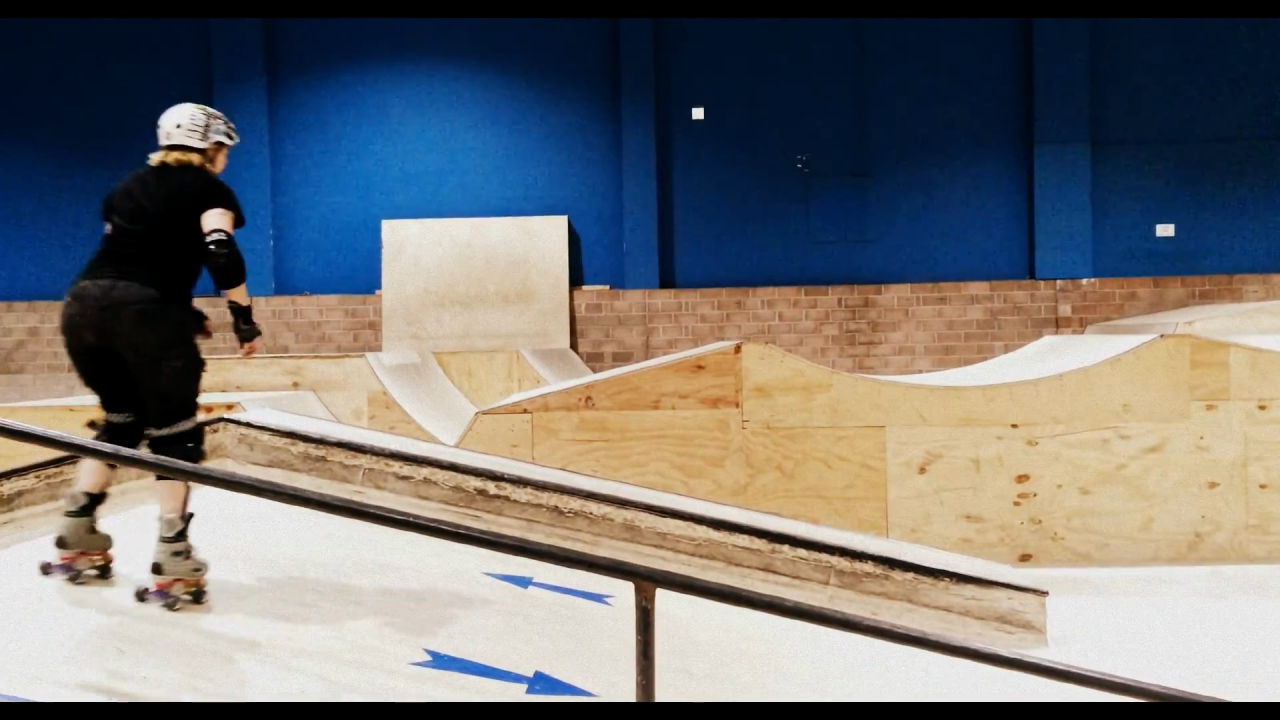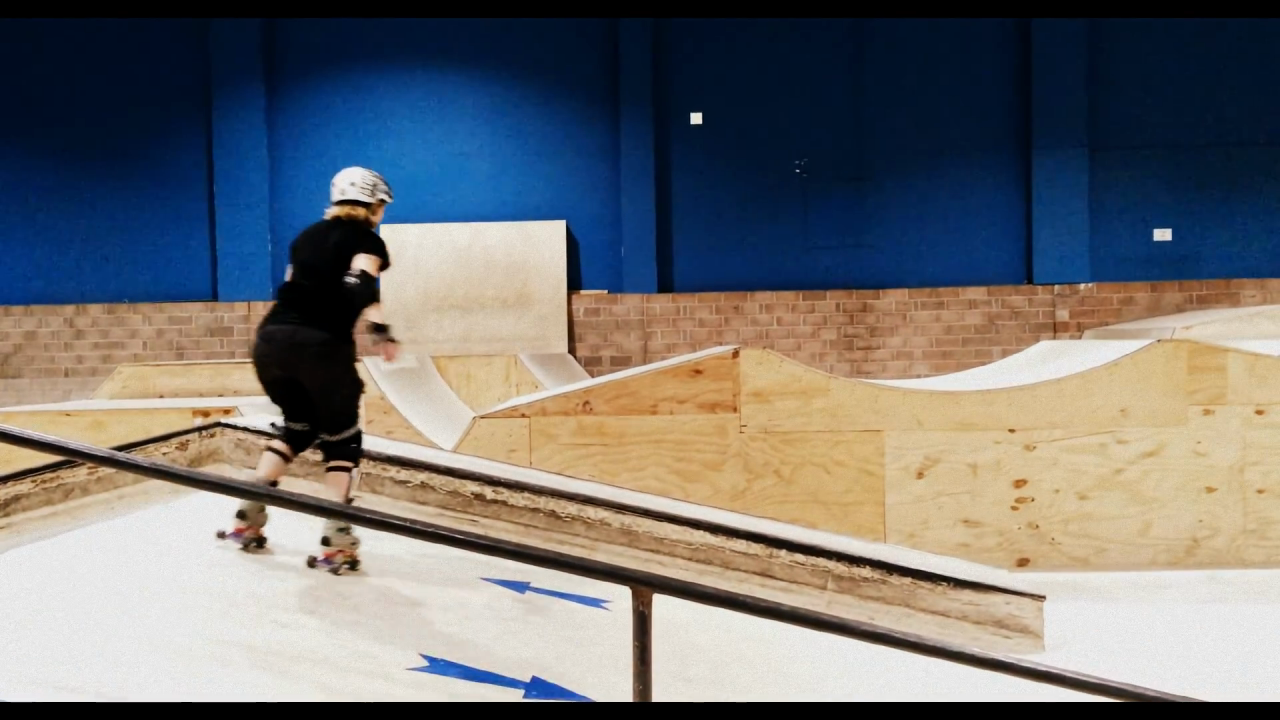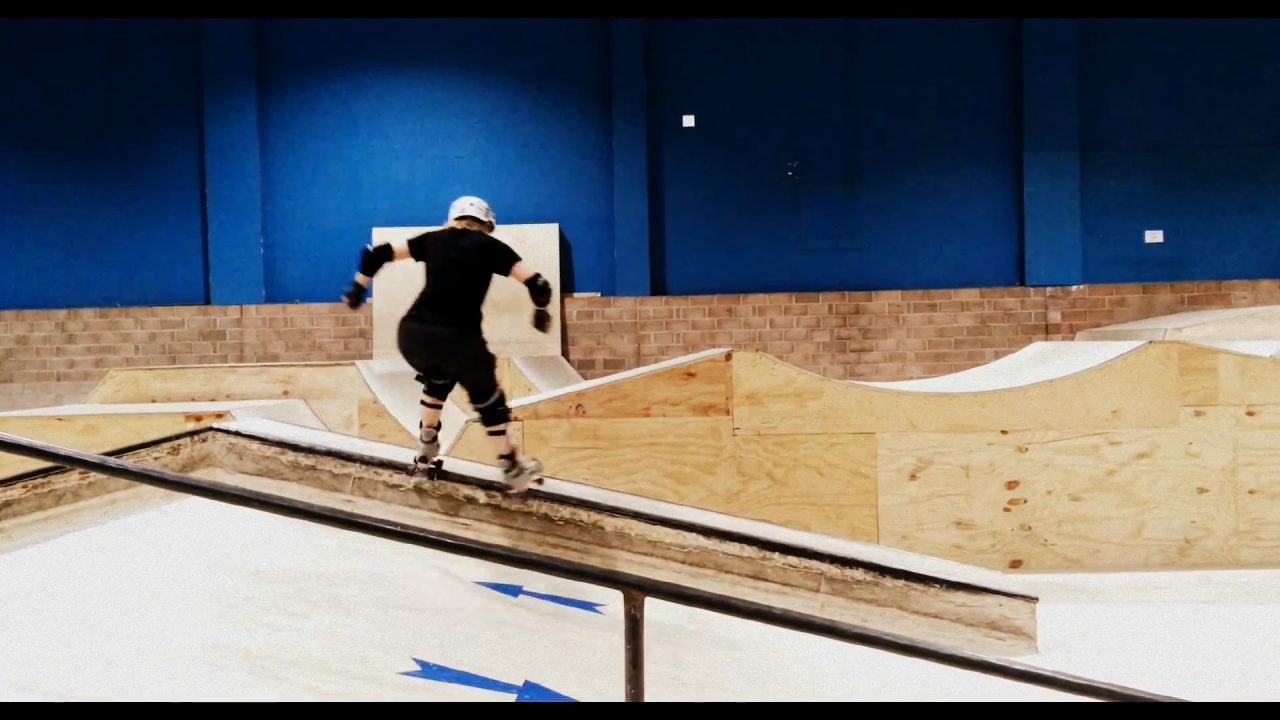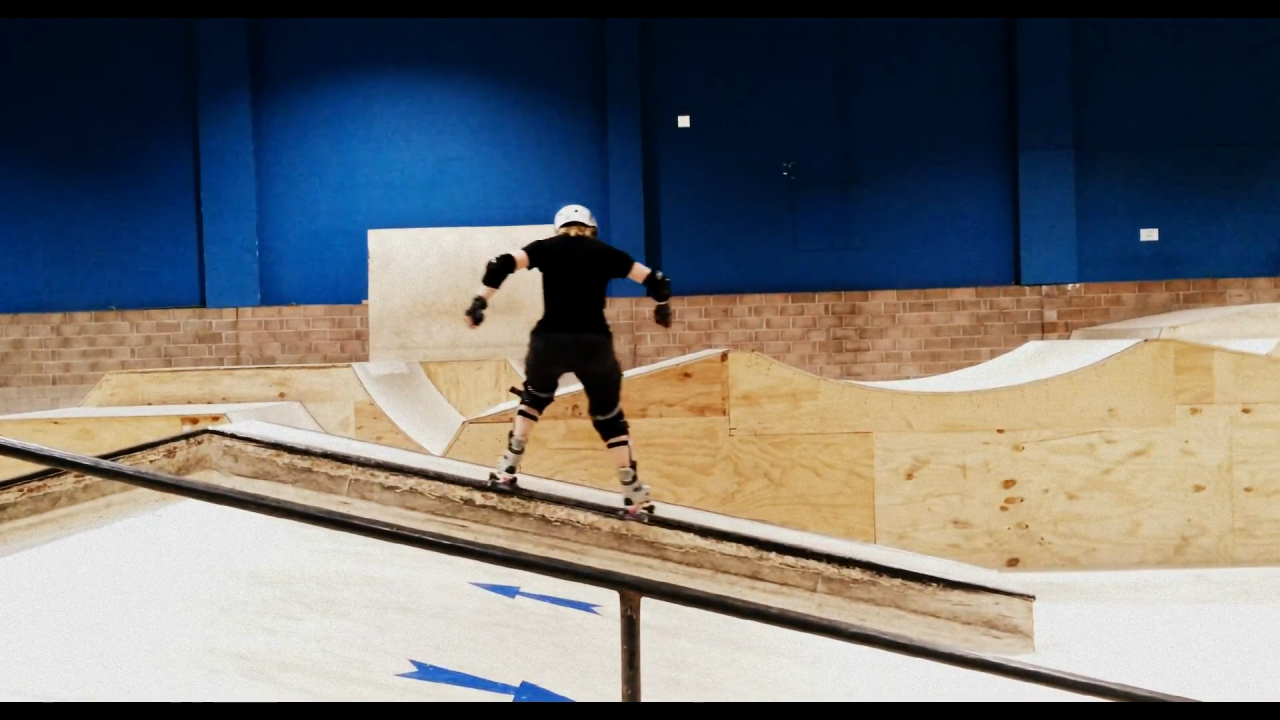
dt=0.5s
person 1, frame 1
left shoulder: (127, 187)
right shoulder: (210, 189)
right elbow: (220, 250)
left wrist: (182, 312)
right wrist: (243, 315)
left hip: (84, 303)
right hip: (148, 310)
left knee: (123, 422)
right knee: (177, 435)
left ankle: (76, 532)
person 1, frame 2
left shoulder: (309, 236)
right shoulder: (367, 240)
right elbow: (359, 284)
right wrist: (380, 329)
left hip: (271, 339)
right hip: (320, 345)
left knee: (298, 427)
right knee: (342, 441)
left ankle: (249, 514)
right ankle: (337, 538)
person 1, frame 3
left shoulder: (433, 240)
right shoulder: (489, 247)
left elbow: (377, 253)
right elbow: (537, 285)
left wrist: (358, 288)
right wrist: (541, 312)
left hip: (414, 332)
right hip: (458, 338)
left knee: (438, 383)
right knee: (491, 405)
left ankle: (424, 456)
right ankle: (515, 474)
person 1, frame 4
left shoulder: (546, 248)
right shoulder: (605, 253)
left elbow: (503, 264)
right elbow: (655, 280)
left wrist: (480, 302)
right wrist: (663, 307)
left hip: (549, 341)
right hip: (594, 344)
left knee: (535, 396)
right knee: (608, 417)
left ankle: (507, 469)
right ankle: (634, 494)
